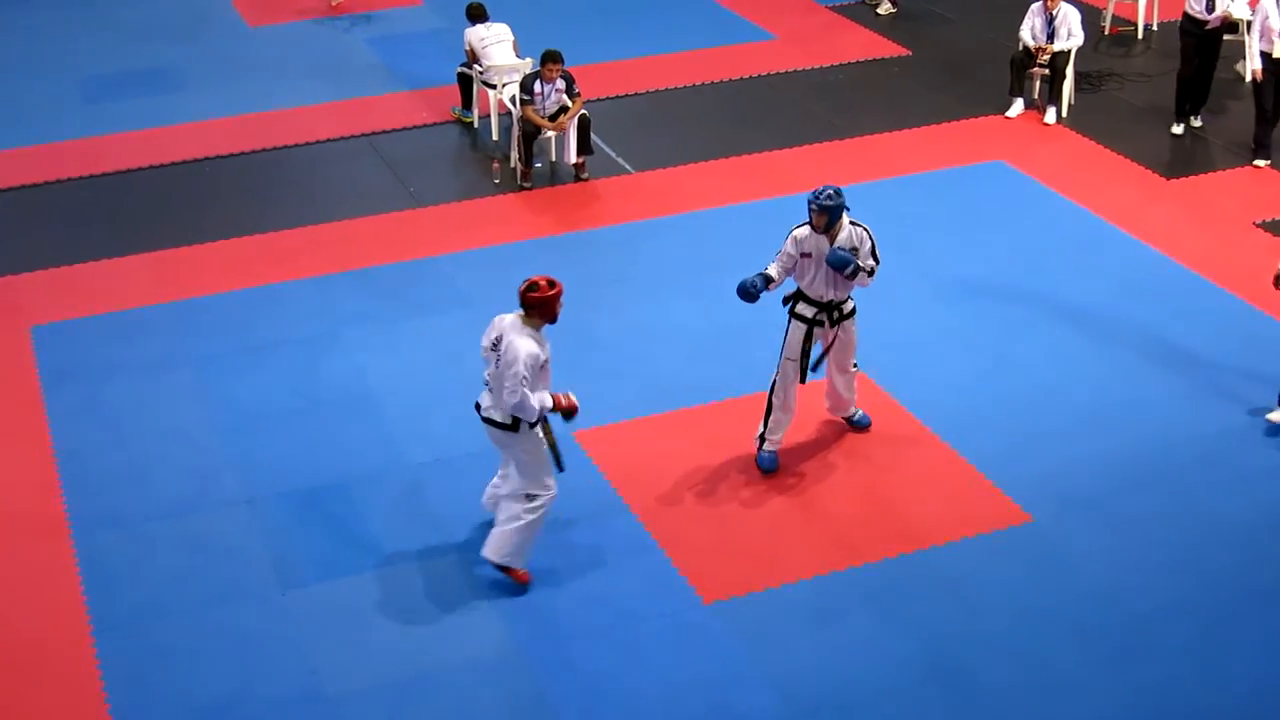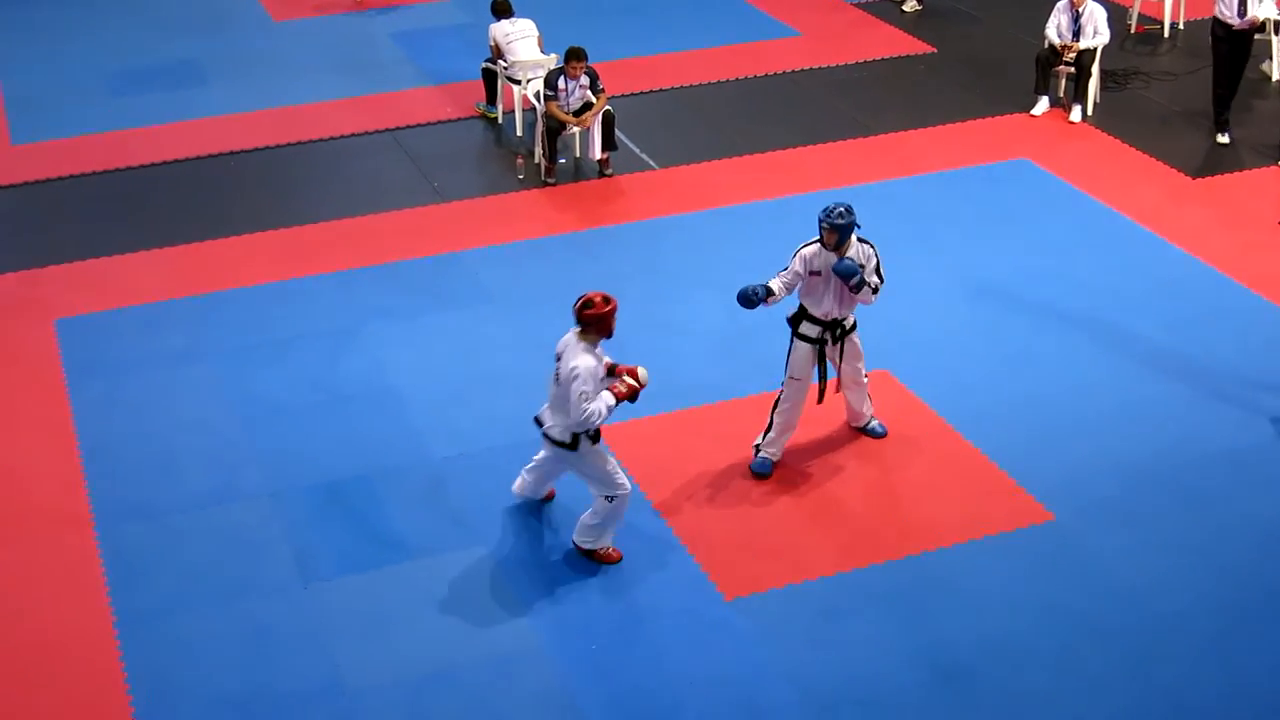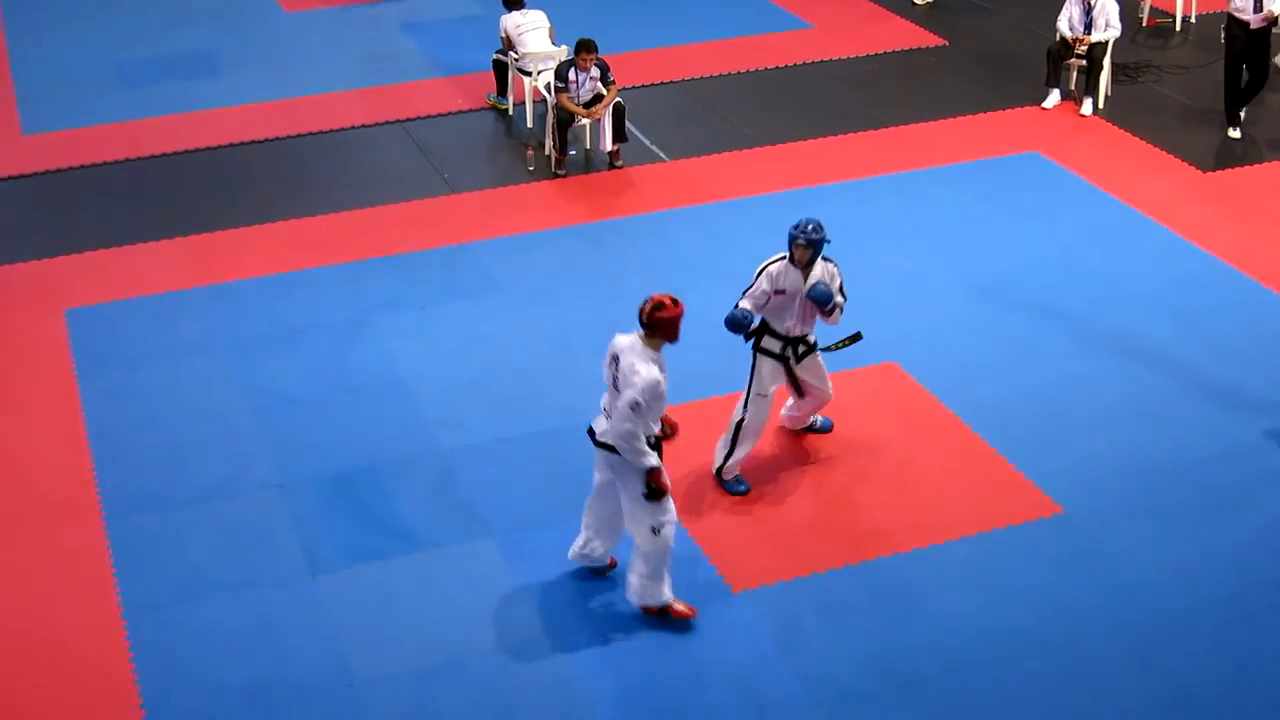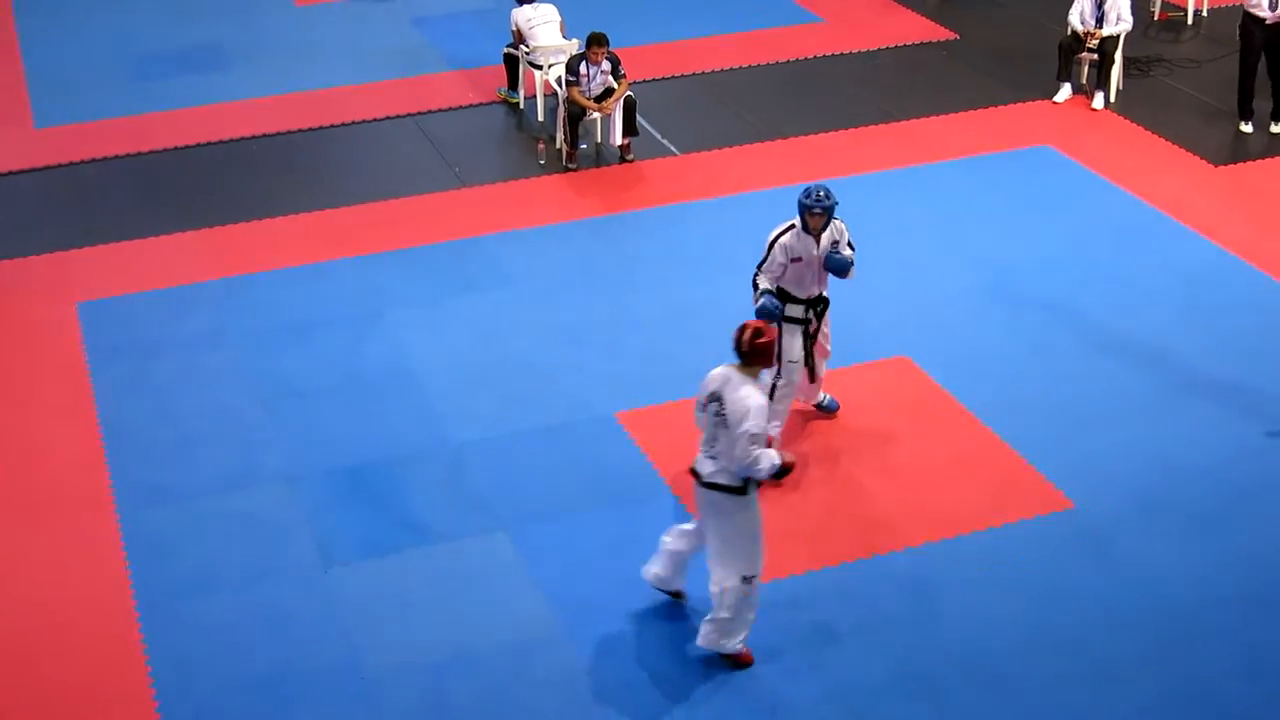
dt=0.3s
person 1, frame 1
left shoulder: (506, 321)
right shoulder: (527, 350)
left elbow: (487, 350)
right elbow: (518, 401)
right wrist: (554, 403)
left hip: (497, 411)
right hip: (511, 424)
left knee: (529, 465)
right knee: (539, 489)
left ankle: (497, 498)
right ankle: (505, 555)
person 1, frame 2
left shoulder: (574, 338)
right shoulder: (584, 366)
right elbow: (583, 416)
left wrist: (615, 369)
right wrist: (613, 394)
left hip: (554, 424)
right hip: (572, 440)
left knee: (551, 460)
right knee: (616, 489)
left ankle: (529, 488)
right ankle: (590, 541)
person 1, frame 3
left shoulder: (623, 342)
right shoulder: (647, 375)
right elbow: (627, 432)
left wrist: (656, 417)
right wrist: (651, 469)
left hip: (606, 436)
right hip: (626, 449)
left knee: (606, 499)
right knee: (658, 519)
left ankle: (590, 552)
right ankle: (653, 598)
person 1, frame 4
left shoulder: (717, 376)
right shoulder: (753, 402)
right elbow: (746, 460)
right wrist: (776, 461)
left hip: (704, 474)
right hip: (733, 489)
left knee: (701, 529)
right knee: (741, 566)
left ankle: (663, 574)
right ankle: (721, 641)
person 2, frame 1
left shoulder: (859, 235)
right shoulder: (800, 235)
left elbow: (868, 276)
right elbow: (782, 266)
left wrist: (852, 268)
right wrist: (761, 281)
left hip: (841, 312)
right hip: (805, 313)
left knee: (844, 367)
right knee: (787, 375)
left ankle: (845, 409)
right ankle: (768, 443)
person 2, frame 2
left shoulder: (865, 252)
right shoulder: (808, 253)
left elbow: (870, 295)
right elbow: (785, 281)
left wrist: (856, 280)
right wrist: (762, 292)
left hip: (842, 328)
right hip: (808, 329)
left knee: (855, 376)
right knee: (793, 390)
left ankle: (862, 418)
right ankle: (768, 450)
person 2, frame 3
left shoulder: (828, 271)
right shoulder: (773, 269)
left elbow: (835, 315)
right elbow: (752, 299)
left wrist: (828, 304)
right wrist: (741, 314)
left hip: (802, 345)
right hip: (770, 346)
left knee: (820, 392)
right knee: (755, 408)
left ankle: (798, 418)
right ankle: (727, 468)
person 2, frame 4
left shoulder: (836, 227)
right shoulder: (784, 238)
left elbow: (846, 256)
right elbow: (763, 272)
left wrist: (845, 262)
right wrist: (763, 295)
left hip: (816, 306)
right hip: (789, 310)
left knee: (817, 353)
right knee: (788, 371)
left ankle: (812, 396)
right ankle: (768, 435)
